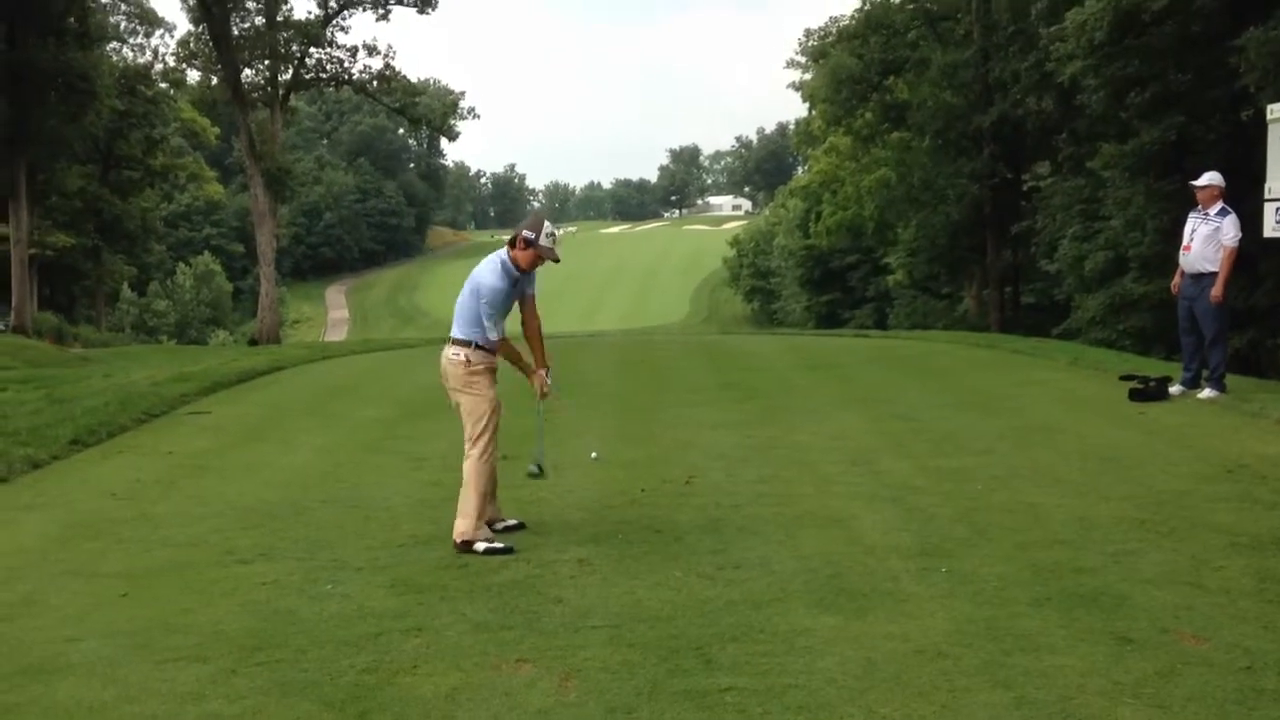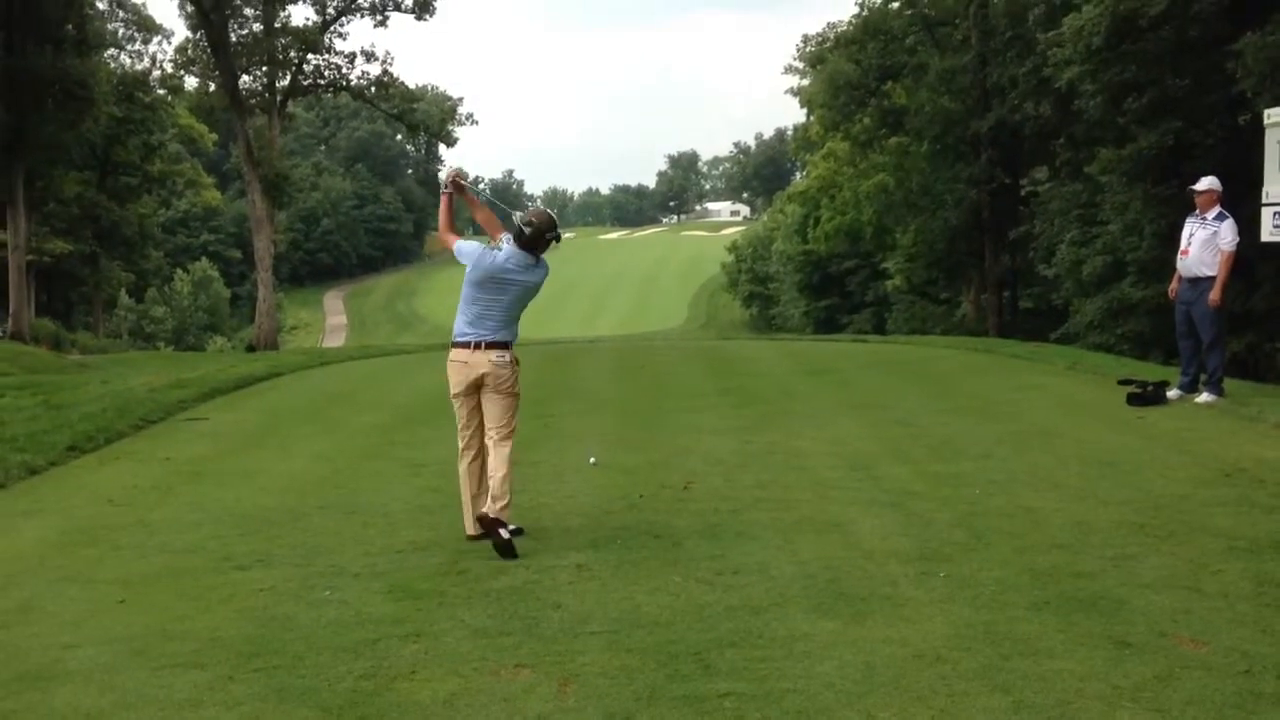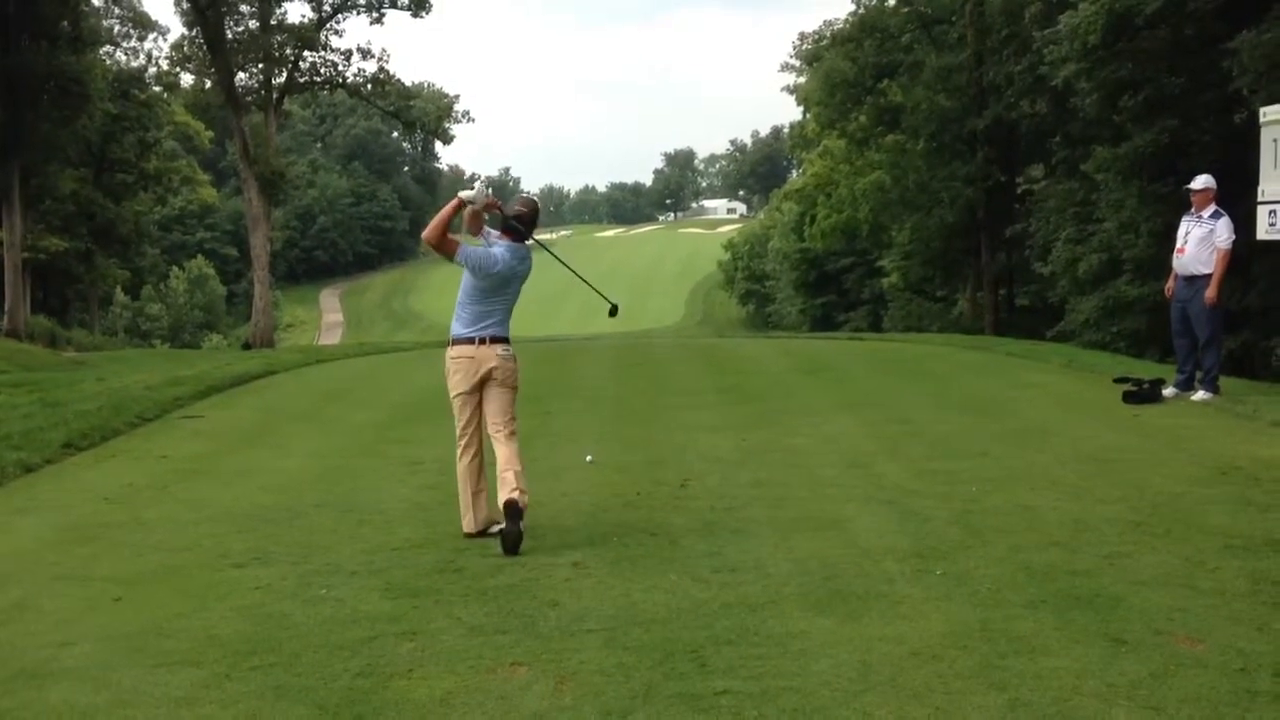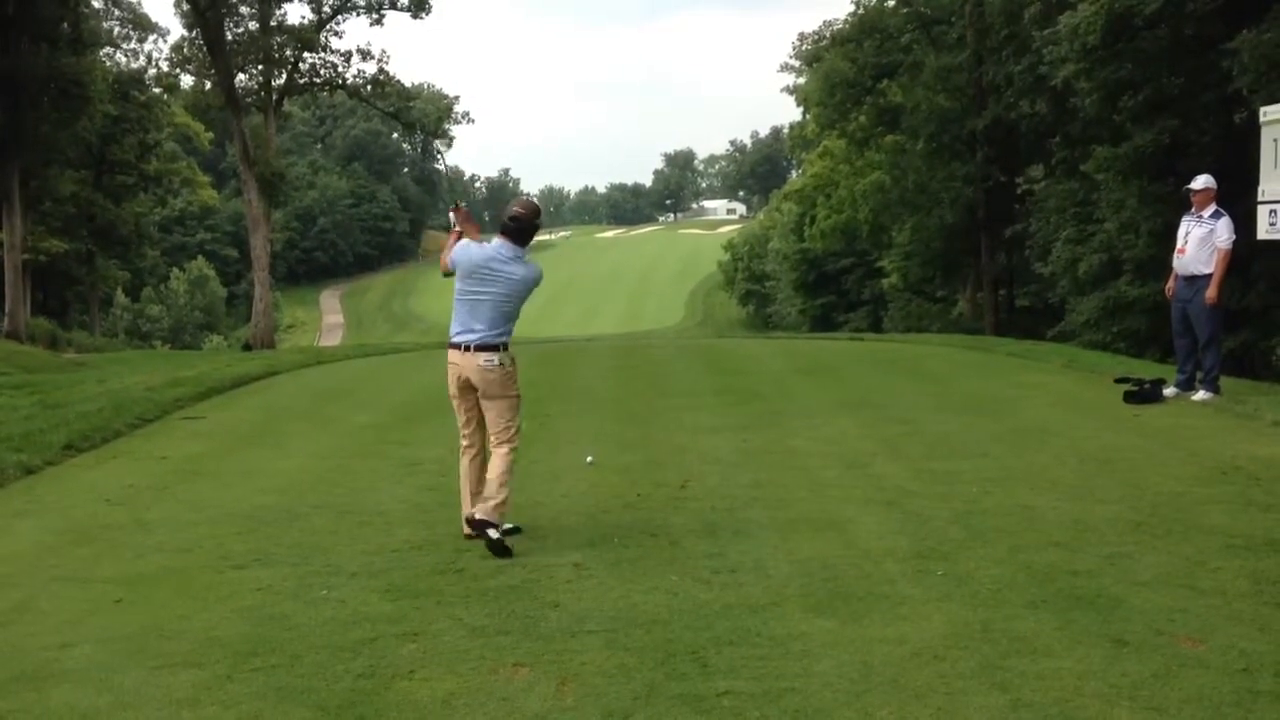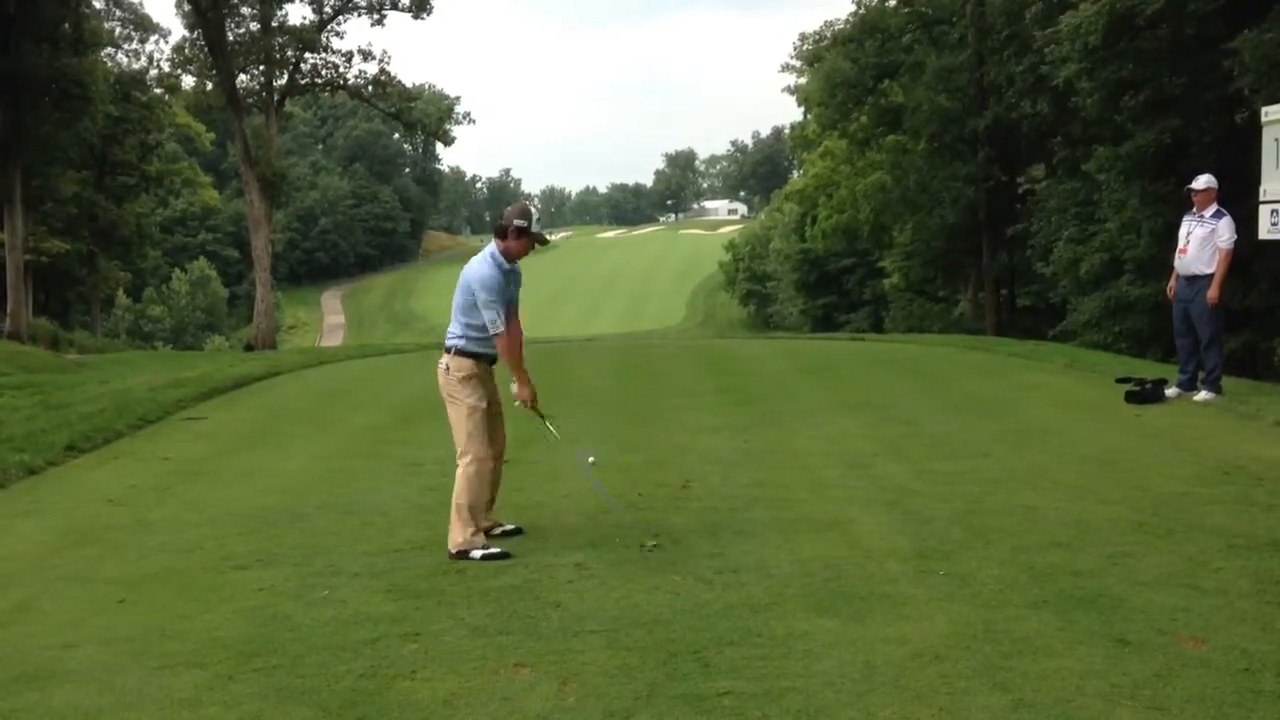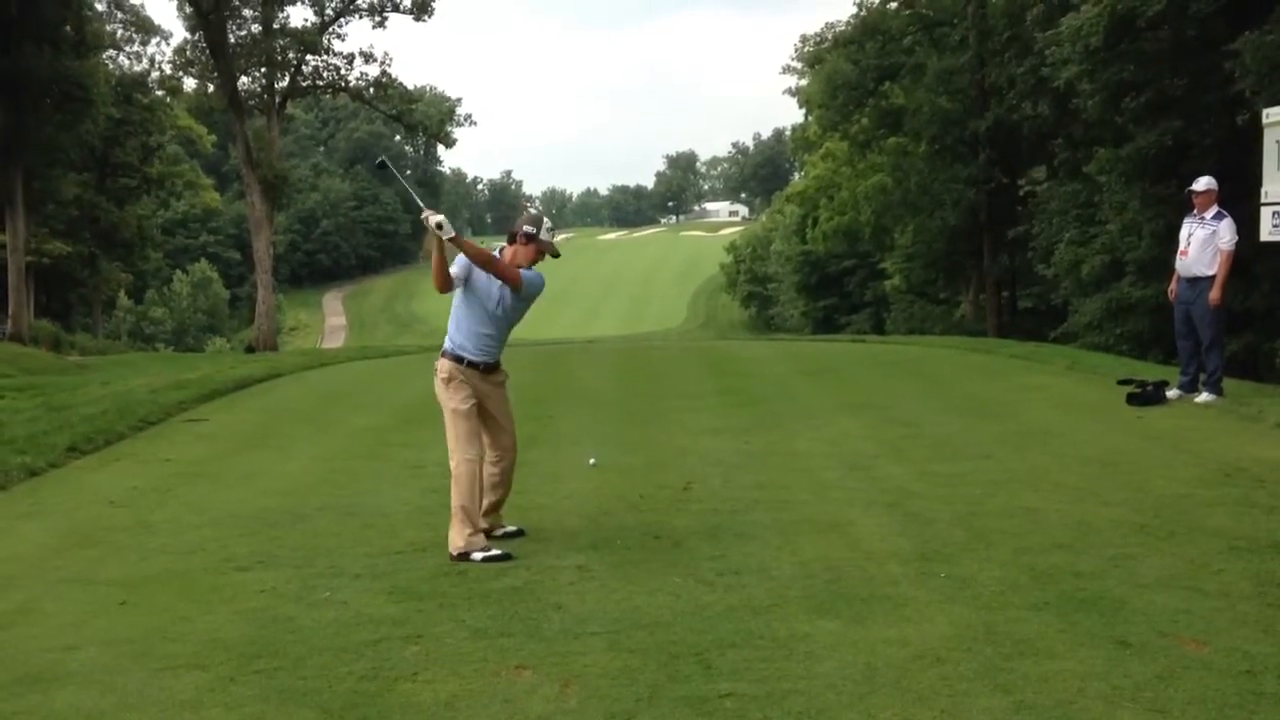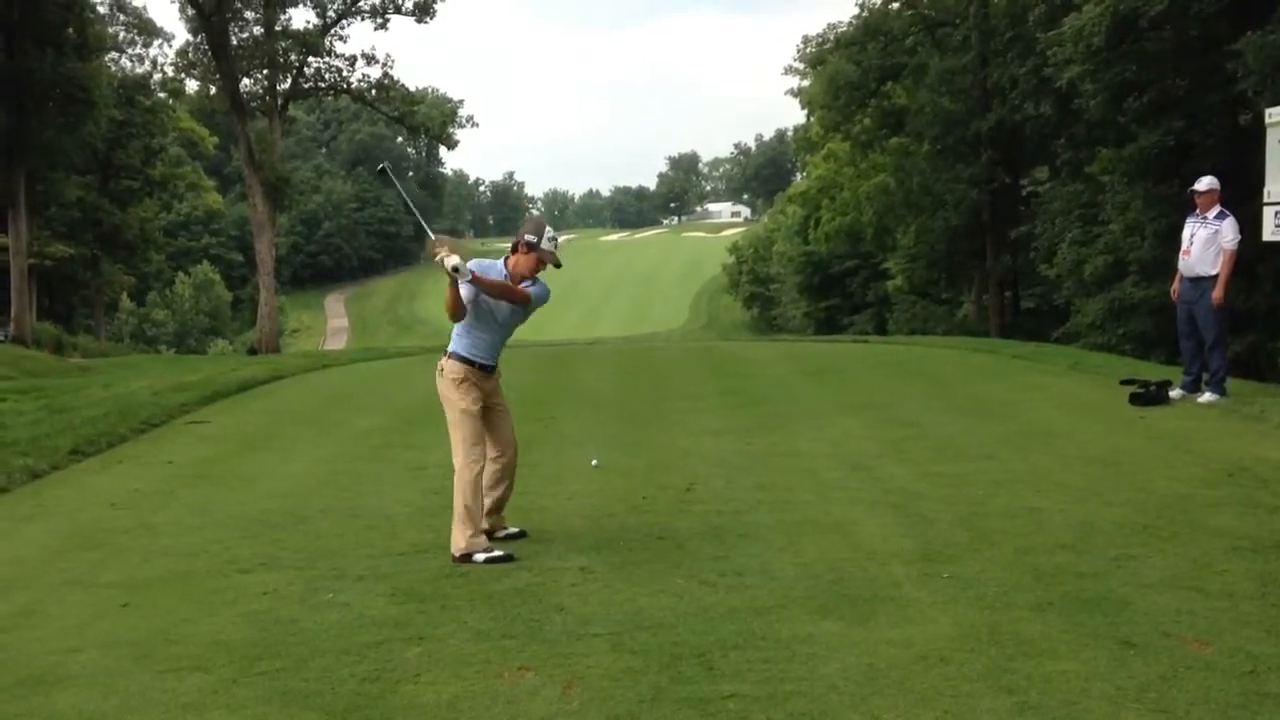
dt=0.4s
person 1, frame 1
left shoulder: (524, 271)
right shoulder: (492, 281)
left elbow: (530, 318)
right elbow: (499, 342)
left wrist: (542, 365)
right wrist: (530, 373)
left hip: (471, 358)
right hip: (470, 361)
left knee: (481, 440)
right knee: (481, 444)
left ankle: (487, 515)
right ankle: (469, 532)
person 1, frame 2
left shoulder: (481, 258)
right shoulder: (539, 272)
left elbow: (444, 234)
right elbow: (499, 230)
left wrist: (448, 192)
right wrist: (468, 191)
left hip: (460, 358)
right hip: (499, 361)
left knee: (469, 444)
right knee: (500, 439)
left ankle: (477, 520)
right ankle: (494, 512)
person 1, frame 3
left shoulder: (487, 259)
right shoulder: (524, 257)
left elbow: (431, 237)
right elbow: (479, 228)
left wrist: (463, 199)
right wrist: (476, 205)
left hip: (463, 355)
right hip: (500, 354)
left knee: (468, 441)
right knee: (503, 434)
left ankle: (476, 520)
right ankle: (513, 499)
person 1, frame 4
left shoulder: (469, 254)
right shoulder: (532, 274)
left elbow: (445, 265)
left wrist: (459, 228)
right wrist: (468, 224)
left hip: (458, 358)
right hip: (493, 362)
left knee: (471, 443)
right knee: (503, 442)
left ankle: (477, 518)
right ankle: (486, 514)
person 1, frame 5
left shoulder: (511, 271)
right shoulder: (486, 273)
left elbow: (513, 324)
right elbow: (501, 334)
left wrist: (520, 378)
right wrist: (523, 381)
left hip: (476, 366)
right hip: (462, 368)
left knee: (494, 447)
right knee: (474, 453)
left ankle: (483, 519)
right ankle: (464, 540)
person 1, frame 6
left shoulder: (533, 281)
right shoulder: (471, 261)
left elbow: (496, 270)
right elbow: (442, 285)
left wrist: (453, 239)
right wrist: (438, 240)
left hip: (491, 374)
right hip: (455, 371)
left knee: (504, 450)
right knee: (467, 456)
left ankle: (488, 520)
right ankle: (465, 542)
person 1, frame 7
left shoulder: (539, 291)
right shoulder: (478, 269)
left elbow: (506, 292)
right elbow: (456, 315)
left wrist: (469, 276)
right wrist: (454, 278)
left hip: (487, 375)
right hip: (458, 372)
left knee: (504, 451)
right knee: (471, 457)
left ankle: (490, 522)
right ankle: (468, 544)
person 2, frame 1
left shoulder: (1226, 218)
right shoulder: (1193, 214)
left elbow: (1229, 252)
left wrist: (1219, 285)
right wrist: (1178, 275)
left hip: (1208, 281)
right hip: (1188, 280)
left knee: (1213, 334)
right knee: (1187, 332)
left ankle: (1215, 383)
right ankle: (1189, 379)
person 2, frame 2
left shoulder: (1224, 222)
right shoulder: (1191, 219)
left elbow: (1227, 256)
left wrist: (1217, 289)
right wrist: (1175, 280)
left hip: (1206, 286)
right hip: (1186, 284)
left knee: (1210, 338)
right knee: (1185, 336)
left ankle: (1213, 387)
right ankle: (1187, 383)
person 2, frame 3
left shoulder: (1219, 220)
right shoulder: (1186, 218)
left elbow: (1223, 254)
left wrist: (1213, 286)
right wrist: (1172, 279)
left hip: (1202, 283)
right hip: (1182, 282)
left knee: (1207, 336)
right knee: (1181, 334)
left ankle: (1209, 385)
right ankle: (1183, 381)
person 2, frame 4
left shoulder: (1220, 220)
right shoulder: (1186, 217)
left elbow: (1223, 254)
left wrist: (1213, 287)
right wrist: (1172, 279)
left hip: (1202, 283)
right hip: (1182, 282)
left knee: (1207, 336)
right knee: (1181, 334)
left ankle: (1209, 385)
right ankle: (1184, 381)
person 2, frame 5
left shoulder: (1221, 219)
right shoulder: (1188, 217)
left elbow: (1225, 254)
left wrist: (1215, 287)
right wrist: (1173, 279)
left hip: (1204, 283)
right hip: (1183, 282)
left knee: (1208, 336)
right knee: (1183, 335)
left ankle: (1211, 385)
right ankle: (1186, 381)
person 2, frame 6
left shoulder: (1222, 221)
right shoulder: (1188, 219)
left elbow: (1226, 256)
left wrist: (1217, 288)
right wrist: (1174, 281)
left hip: (1205, 285)
right hip: (1184, 284)
left knee: (1210, 338)
right knee: (1184, 336)
left ankle: (1212, 387)
right ankle: (1187, 383)
person 2, frame 7
left shoulder: (1225, 221)
right shoulder: (1190, 219)
left elbow: (1229, 255)
left wrist: (1220, 287)
right wrist: (1177, 280)
left hip: (1208, 285)
right hip: (1187, 284)
left knee: (1213, 338)
right knee: (1187, 336)
left ankle: (1216, 387)
right ankle: (1190, 383)
